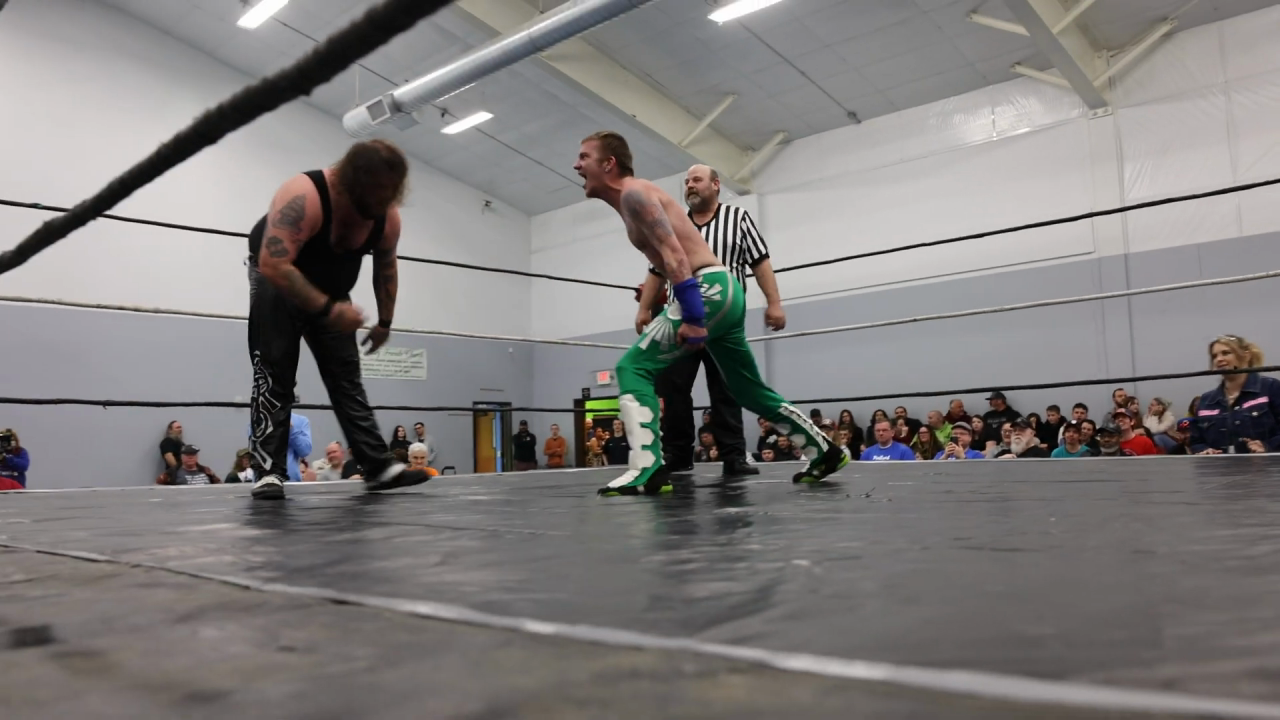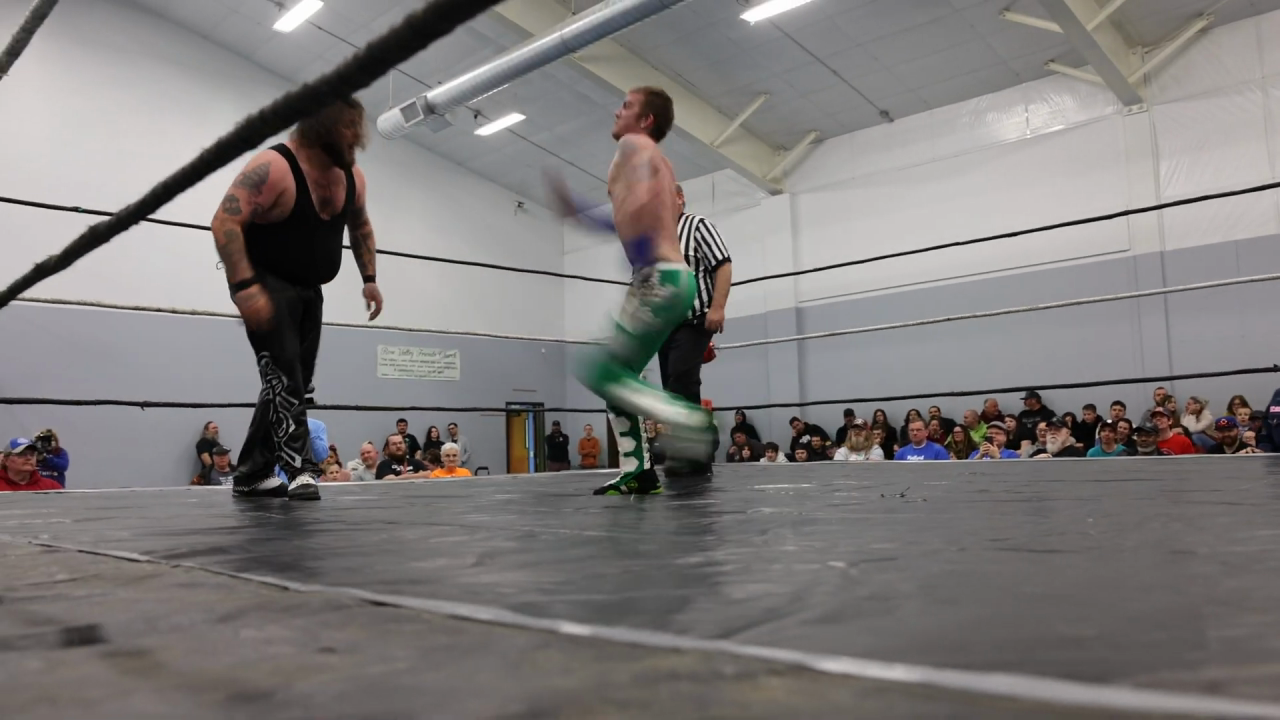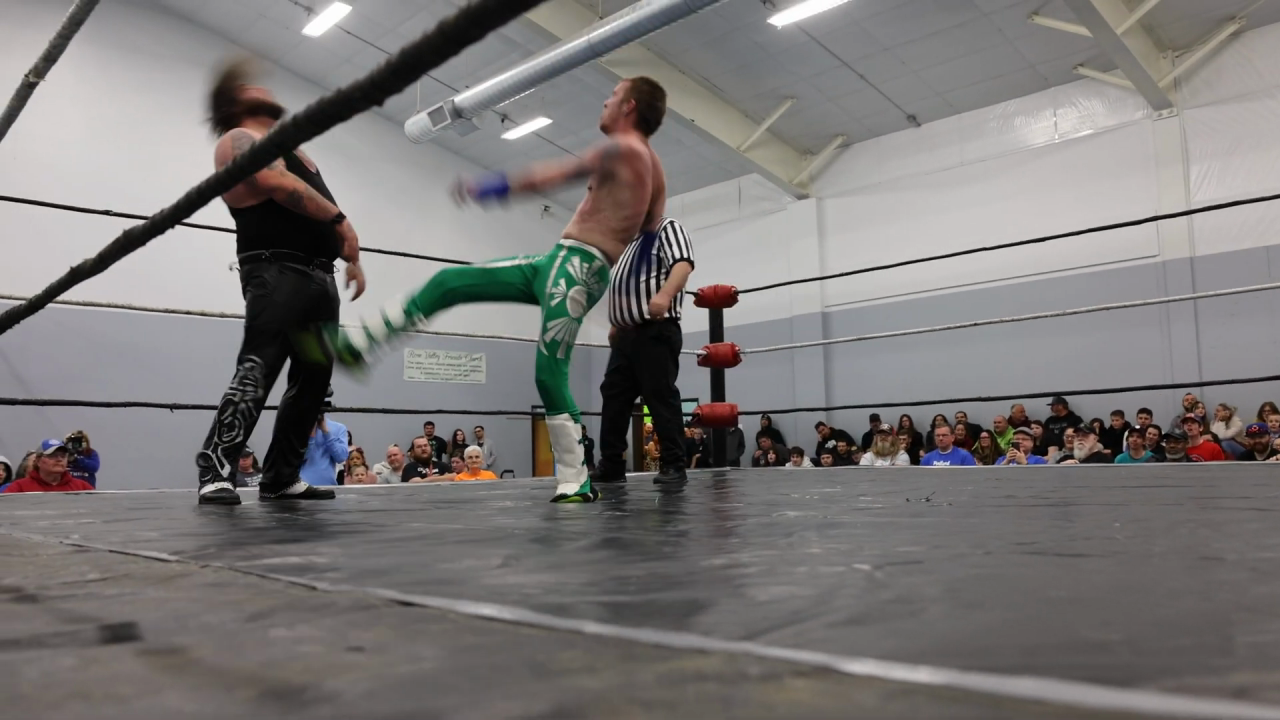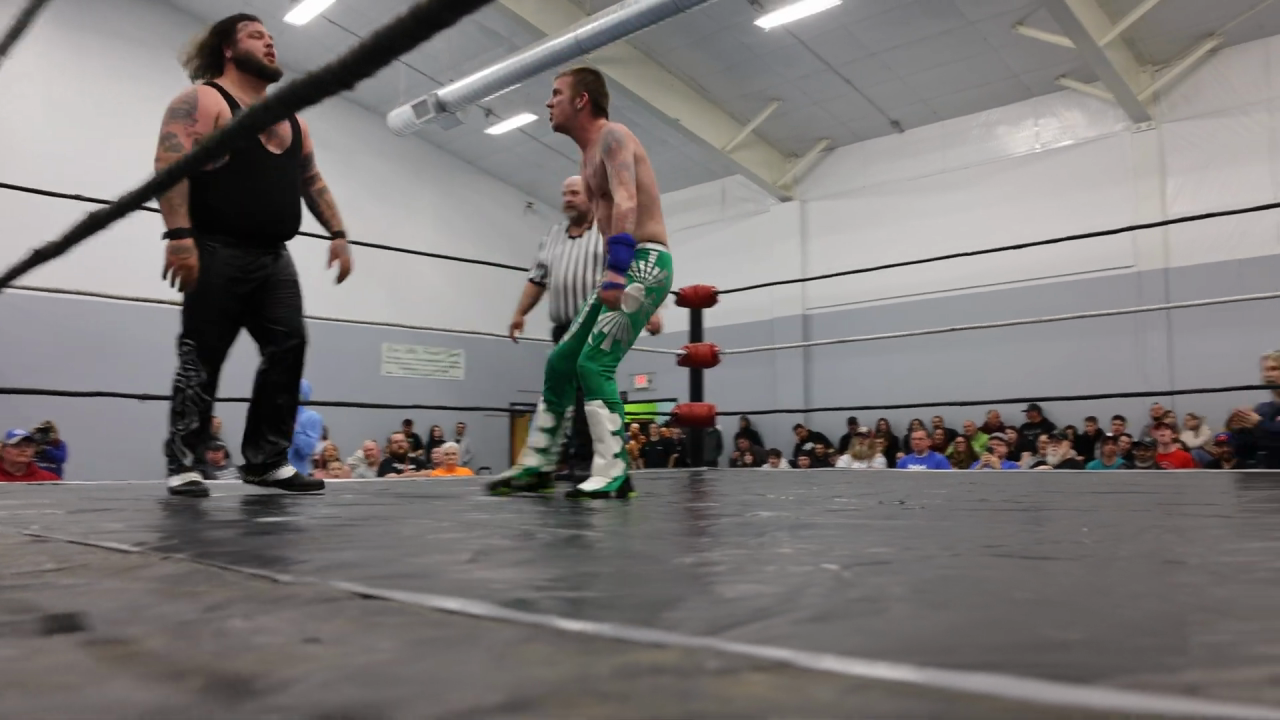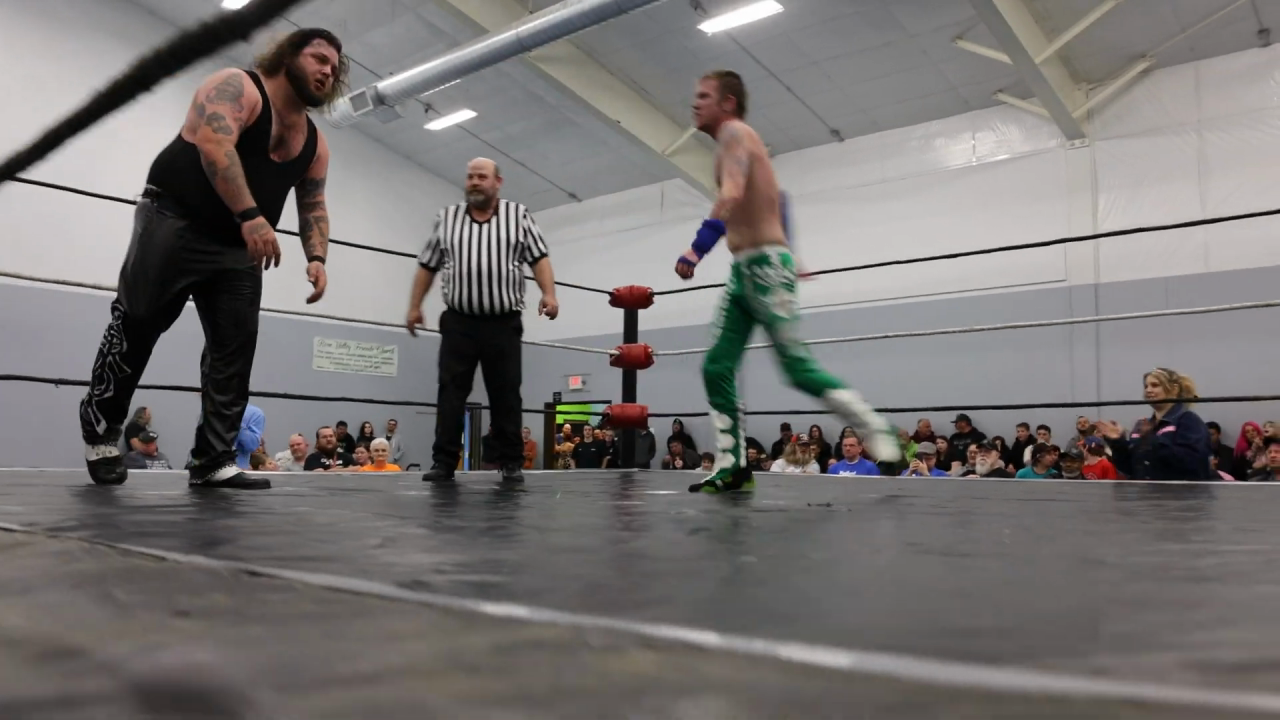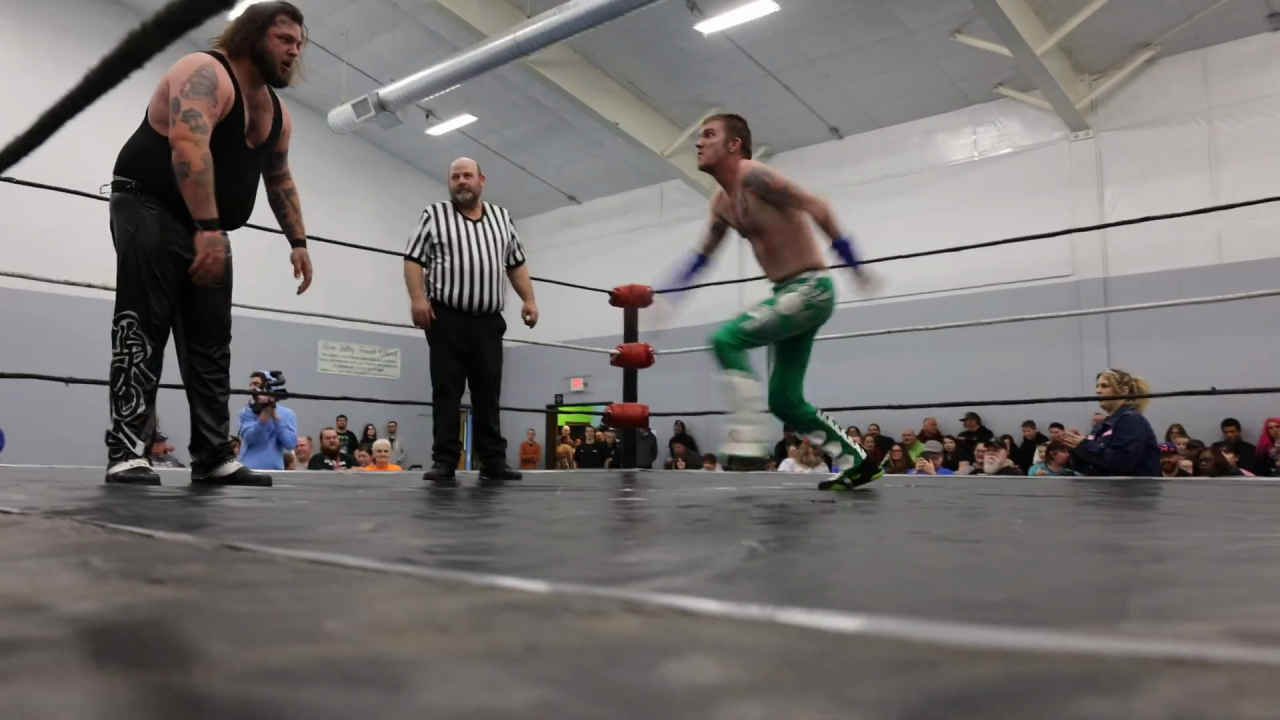
dt=0.7s
person 1, frame 1
left shoulder: (386, 217)
right shoulder: (303, 196)
left elbow: (386, 268)
right elbow: (273, 265)
left wrist: (384, 322)
right wrist: (327, 309)
left hip: (329, 295)
right hip: (276, 280)
left knee: (345, 372)
right knee: (274, 365)
left ankle: (379, 466)
right ankle: (268, 470)
person 1, frame 2
left shoulder: (350, 175)
right shoulder: (273, 166)
left elbow: (360, 227)
right elbow: (225, 223)
left wrist: (369, 279)
right wrist: (245, 286)
left hip: (306, 285)
right hip: (262, 283)
left knee: (293, 377)
right knee: (283, 372)
left ankle: (254, 473)
right ankle: (298, 470)
person 1, frame 3
left shoulder: (289, 148)
right shoulder: (240, 140)
left elbow: (311, 207)
right elbow: (282, 186)
left wrist: (350, 259)
right wrist: (339, 222)
left hip: (318, 273)
right hip: (274, 270)
left knee: (313, 380)
right knee: (259, 365)
left ankle: (282, 476)
right ankle: (216, 471)
person 1, frame 4
left shoulder: (290, 118)
right shoulder: (203, 103)
left elbow: (312, 181)
right elbow: (172, 165)
left wrist: (337, 234)
right wrist: (179, 235)
left hip: (273, 256)
right hip: (217, 252)
left knee: (288, 352)
right knee: (203, 357)
left ankle: (267, 460)
right ankle: (184, 466)
person 1, frame 5
left shoulder: (314, 142)
right shoulder: (236, 87)
left elbow: (314, 208)
right elbow: (214, 144)
left wrist: (316, 259)
right wrist: (251, 217)
left hip: (238, 247)
right hip: (173, 220)
left knee: (235, 348)
right knee: (138, 322)
left ankle: (214, 459)
right ankle: (99, 428)
person 1, frame 6
left shoulder: (276, 112)
right shoulder: (206, 73)
left elbow: (280, 180)
right elbow: (190, 147)
left wrist: (298, 241)
right wrist: (209, 228)
left hip: (210, 229)
right hip: (150, 210)
left knee: (210, 341)
right knee: (144, 325)
left ankle: (213, 456)
right ankle: (127, 454)
person 2, frame 1
left shoulder: (634, 193)
right shoulder: (631, 203)
left elbow: (673, 253)
left wrist: (691, 317)
right wrist: (693, 313)
left hip: (709, 288)
right hip: (723, 291)
left knee: (633, 367)
right knee: (749, 391)
left ankle: (646, 469)
right ankle: (823, 450)
person 2, frame 2
left shoulder: (638, 145)
right shoulder: (652, 159)
left elbow: (642, 196)
left wrist: (640, 255)
right wrist: (577, 211)
left hip: (661, 282)
right hip: (666, 283)
left knee: (603, 378)
right knee: (614, 381)
left ankle: (688, 424)
right ankle: (635, 472)
person 2, frame 3
left shoulder: (622, 148)
right shoulder: (655, 167)
left elbow: (549, 176)
right elbow: (649, 237)
left wrist: (483, 189)
left hip: (576, 265)
right hip: (564, 265)
left knee: (549, 377)
right knee: (448, 283)
left ankle: (576, 482)
right ankle: (354, 345)
person 2, frame 4
left shoulder: (616, 136)
right shoulder: (590, 149)
left elbow: (626, 205)
left wrist: (617, 271)
left hip: (644, 264)
right hip: (622, 270)
left knee: (591, 368)
right knee: (559, 364)
left ankle: (611, 475)
right ankle: (534, 466)
person 2, frame 5
left shoulder: (733, 132)
right shoulder: (734, 141)
left elbow: (732, 196)
right elbow: (776, 198)
left wrist: (696, 249)
left hip: (766, 266)
right hip: (745, 270)
left knee: (799, 369)
right knee: (716, 368)
left ankle: (879, 437)
right ankle: (730, 466)
person 2, frame 6
left shoulder: (754, 177)
right shoulder: (723, 199)
left elbow: (818, 206)
right elbow: (705, 252)
left wrist: (853, 263)
left hip: (811, 289)
right hip: (789, 294)
left knee: (726, 340)
right knee: (785, 400)
left ankle: (750, 438)
right ankle: (854, 462)
person 3, frame 1
left shoulder: (737, 217)
left elbow: (760, 262)
right elbow: (656, 272)
left wrist: (773, 303)
right wrist: (644, 309)
left knee: (725, 389)
right knee: (672, 385)
left ankle: (734, 457)
right ankle: (677, 457)
person 3, frame 2
left shoulder: (697, 225)
right shoulder: (648, 240)
left elbow: (722, 265)
right elbow: (638, 284)
left wrist: (717, 308)
right wrist: (626, 315)
left hip: (692, 322)
right hip: (664, 327)
left knee: (682, 384)
right knee: (676, 389)
left ankle: (681, 450)
right ankle: (698, 457)
person 3, frame 3
left shoulder: (669, 229)
right shoulder: (632, 241)
left elbow: (682, 265)
left wrist: (664, 295)
right wrist: (614, 323)
left hip: (656, 333)
right hip: (626, 334)
left knee: (660, 396)
right knee: (614, 395)
left ankle: (674, 466)
right ankle: (610, 465)
person 3, frame 4
right shoulder: (553, 236)
right elbow: (537, 280)
right wrist: (519, 313)
right hip: (565, 329)
right knee: (574, 392)
left ankle: (582, 459)
right ankle: (578, 458)
person 3, frame 5
left shoulder: (518, 215)
right shoulder: (447, 218)
left elbow: (539, 259)
right elbow: (427, 265)
left wrist: (549, 294)
right wrist: (415, 305)
left hip: (504, 323)
right hip: (458, 322)
left knee: (506, 392)
right knee: (451, 390)
left ankle: (511, 462)
right ankle: (444, 462)
person 3, frame 6
left shoulder: (502, 218)
right shoulder: (433, 215)
left elbow: (516, 264)
right elbow: (413, 260)
left wrist: (529, 299)
right wrist: (418, 298)
left hip: (489, 321)
right hip: (446, 319)
left knee: (488, 391)
right knee: (446, 389)
left ankle: (493, 460)
right ankle: (444, 460)
